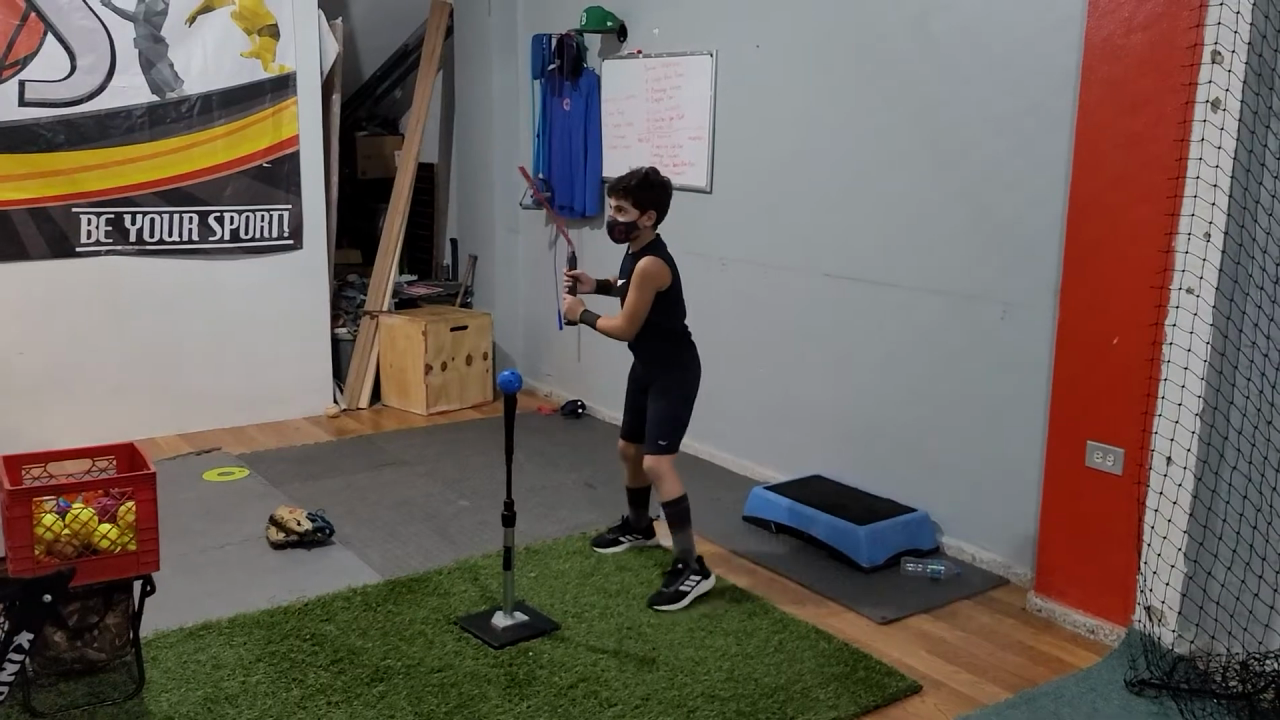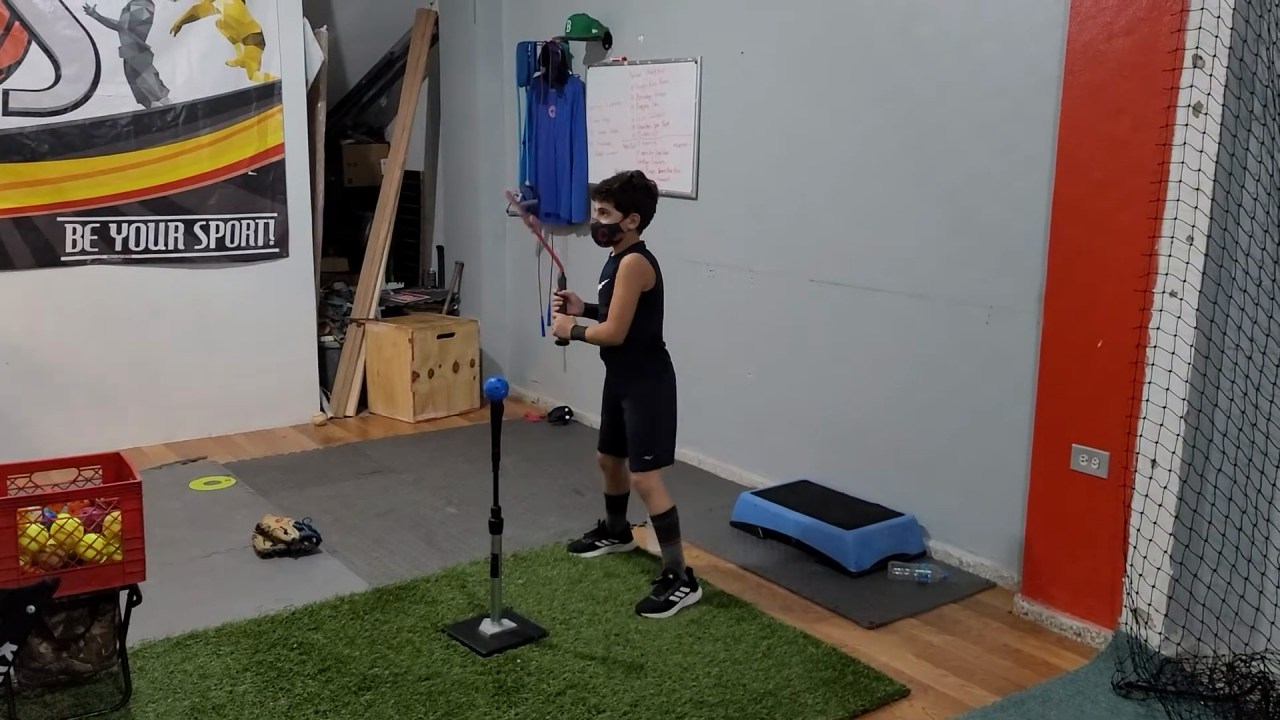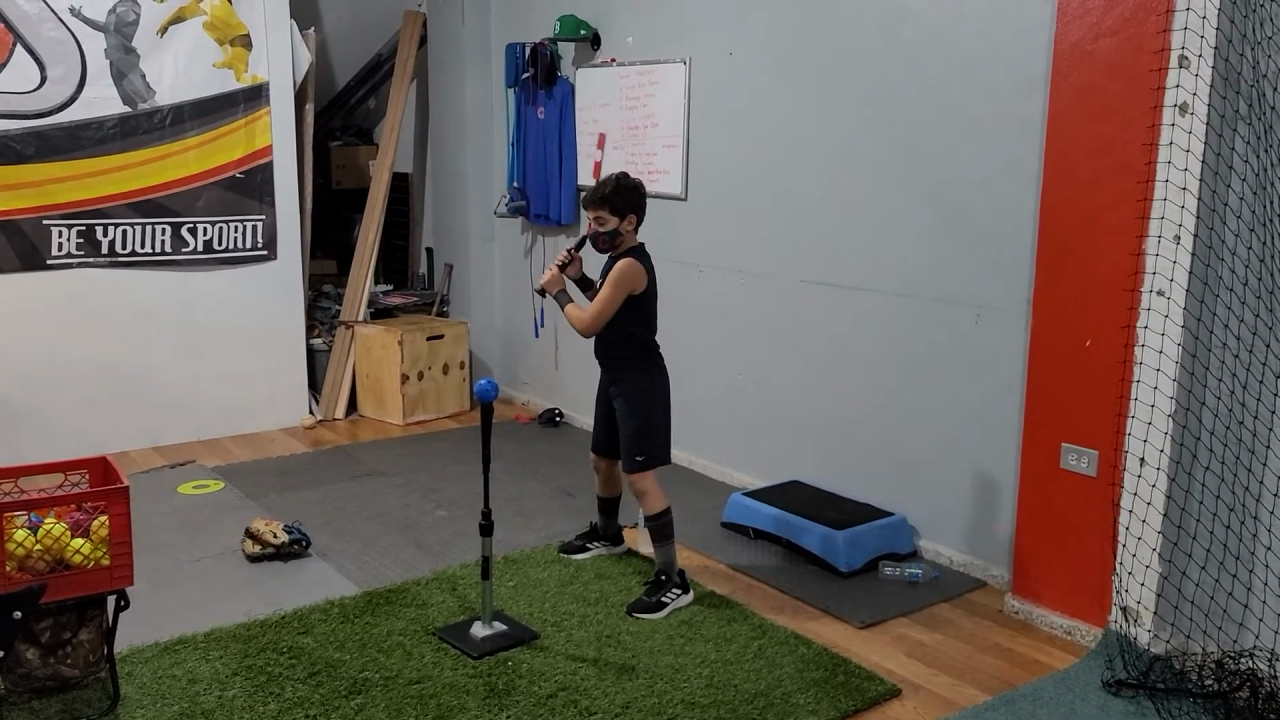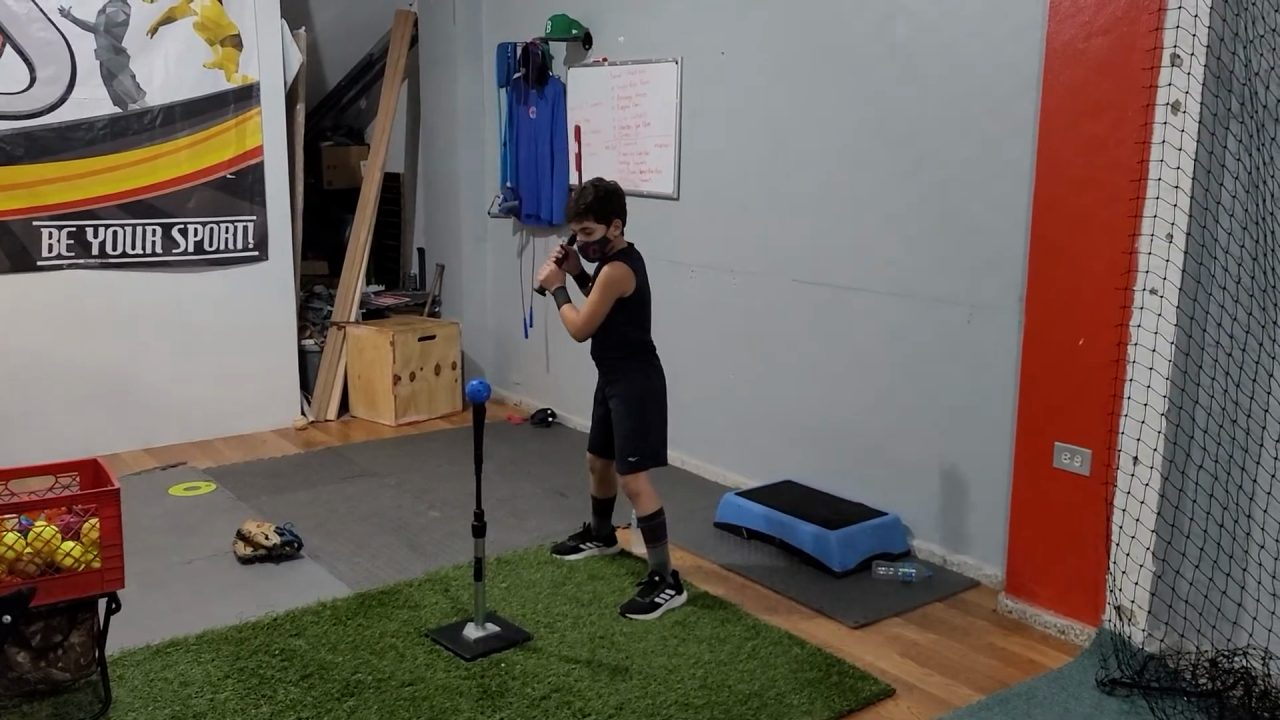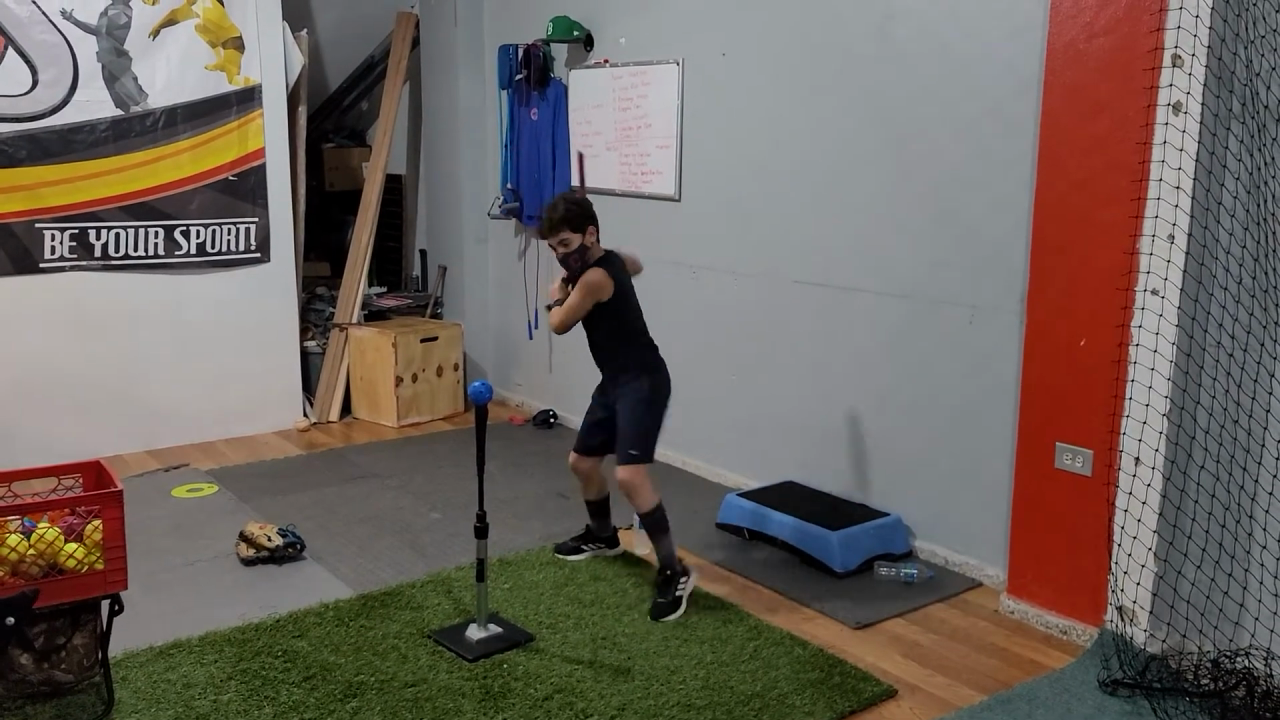
dt=1s
person 1, frame 1
left shoulder: (650, 263)
right shoulder: (638, 251)
left elbow: (624, 328)
left wrist: (581, 314)
right wrist: (596, 286)
left hip: (673, 370)
right hip: (648, 365)
left knee: (656, 463)
right knee: (629, 448)
left ankle: (690, 566)
right ankle: (638, 526)
person 1, frame 2
left shoulder: (634, 262)
right shoulder: (618, 259)
left elbow: (615, 332)
left wrist: (572, 329)
right wrist: (584, 307)
left hip: (647, 382)
right hip: (621, 378)
left knee: (644, 478)
right knee: (609, 459)
left ankle: (681, 578)
right ankle: (615, 532)
person 1, frame 3
left shoulder: (629, 265)
right shoulder: (621, 260)
left elbow: (588, 325)
right elbow: (606, 307)
left wrist: (558, 291)
right wrist: (579, 279)
left hip: (639, 381)
right hip: (616, 377)
left knee: (640, 478)
right knee: (603, 461)
left ankle: (673, 580)
right ankle: (607, 534)
person 1, frame 4
left shoulder: (617, 268)
right shoulder: (618, 260)
left elbow: (580, 328)
right elbow: (601, 303)
left wrist: (557, 287)
right wrist: (578, 273)
left hip: (635, 382)
right hip: (614, 379)
left knee: (633, 479)
right knee: (598, 461)
left ankle: (666, 581)
right ankle: (600, 534)
person 1, frame 5
left shoulder: (594, 277)
right shoulder: (609, 258)
left elbow: (559, 325)
right elbow: (634, 266)
left wrist: (556, 300)
left hip: (641, 380)
right hip: (618, 379)
left knee: (629, 474)
right knee: (580, 461)
left ankle: (674, 570)
right ankle: (602, 535)
